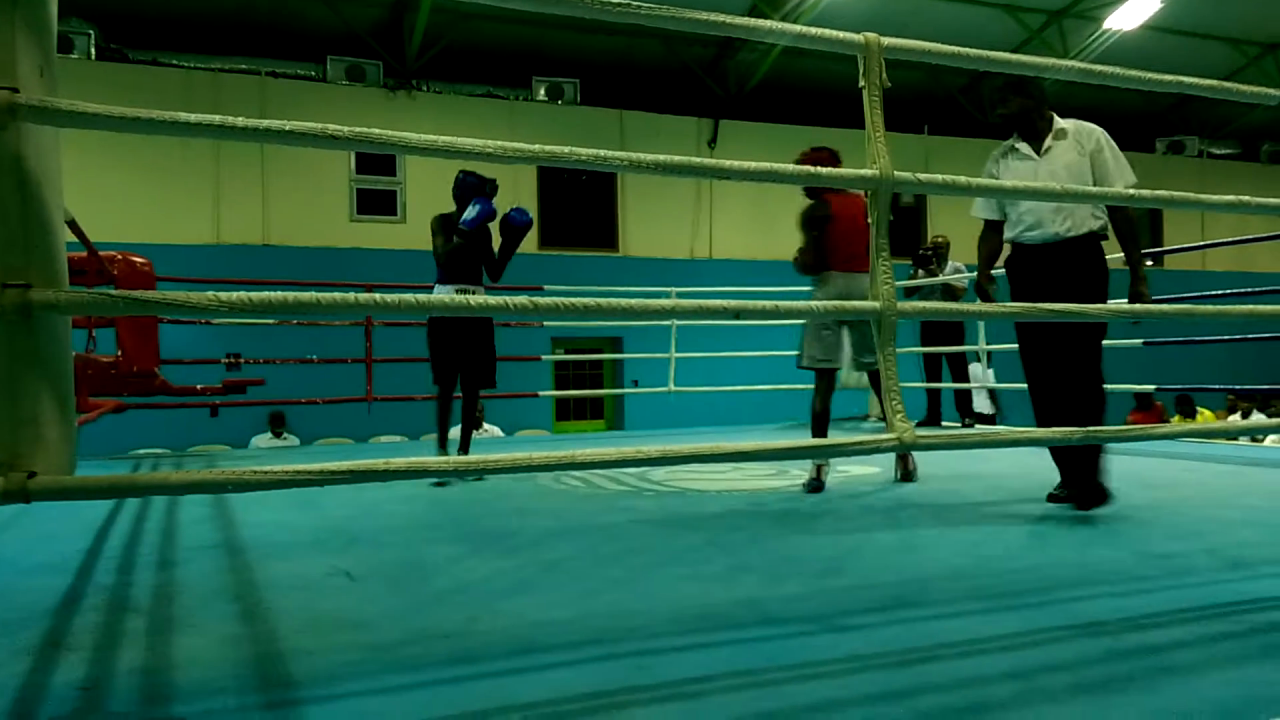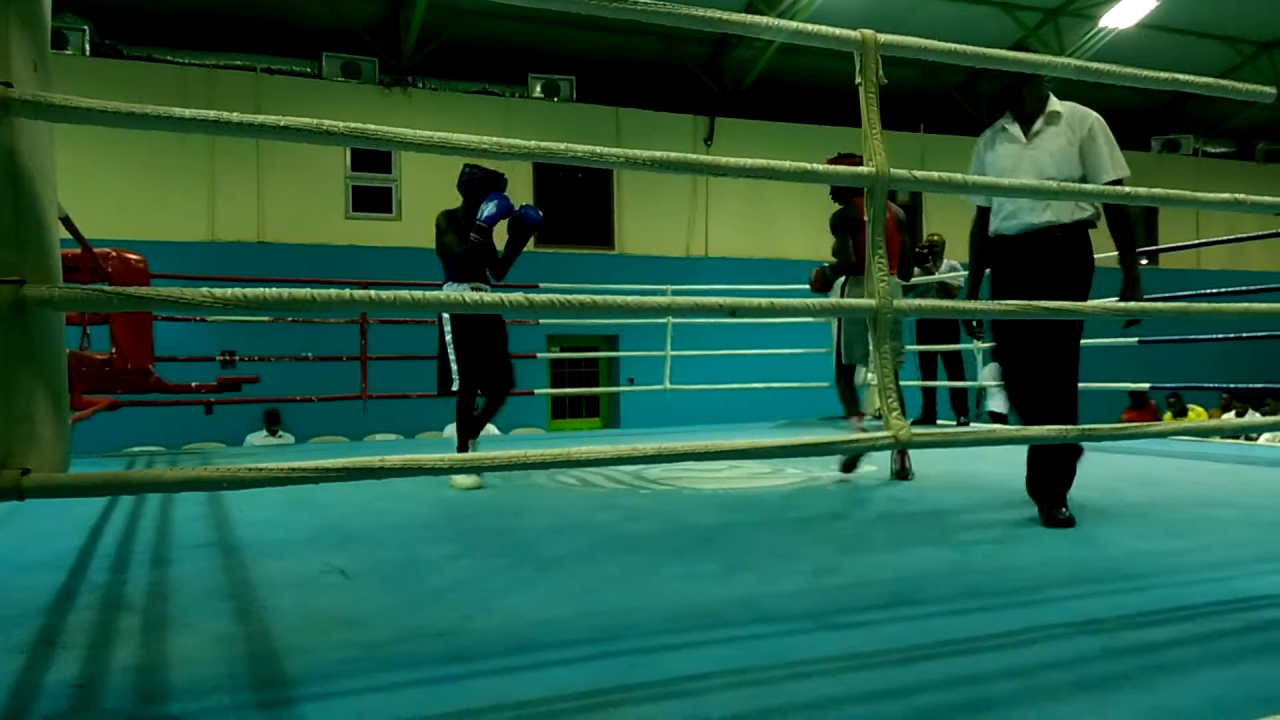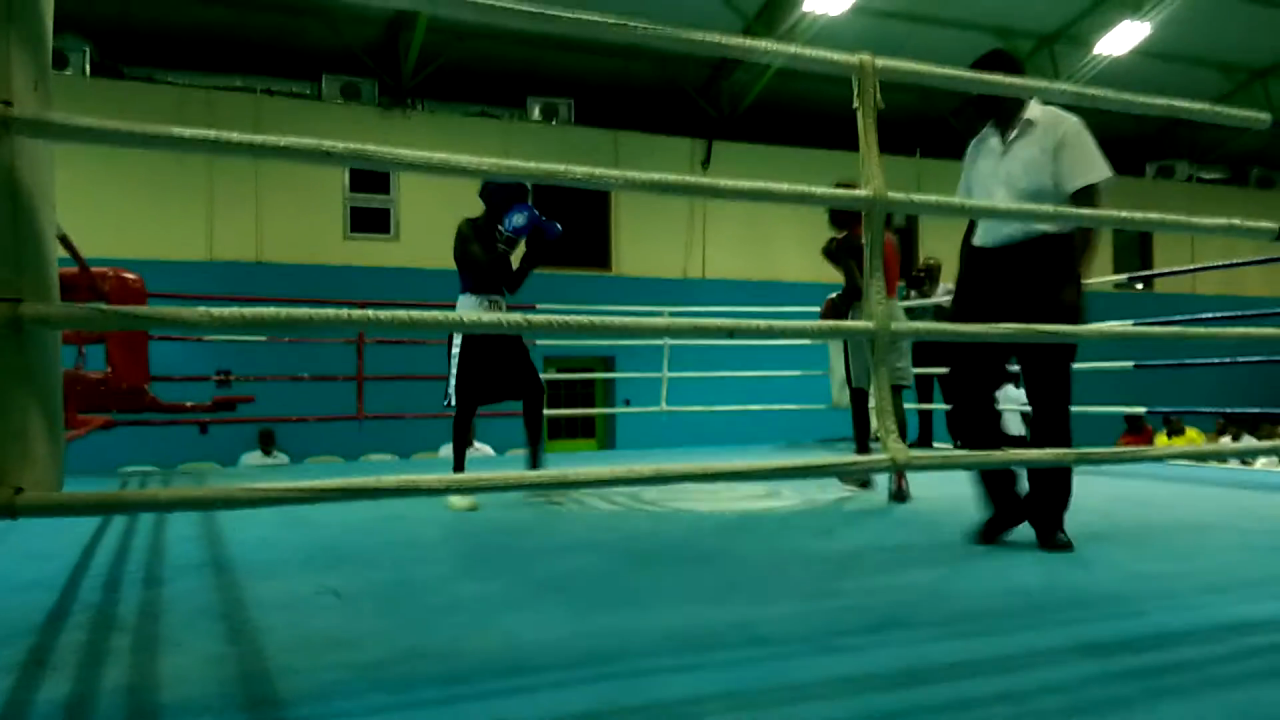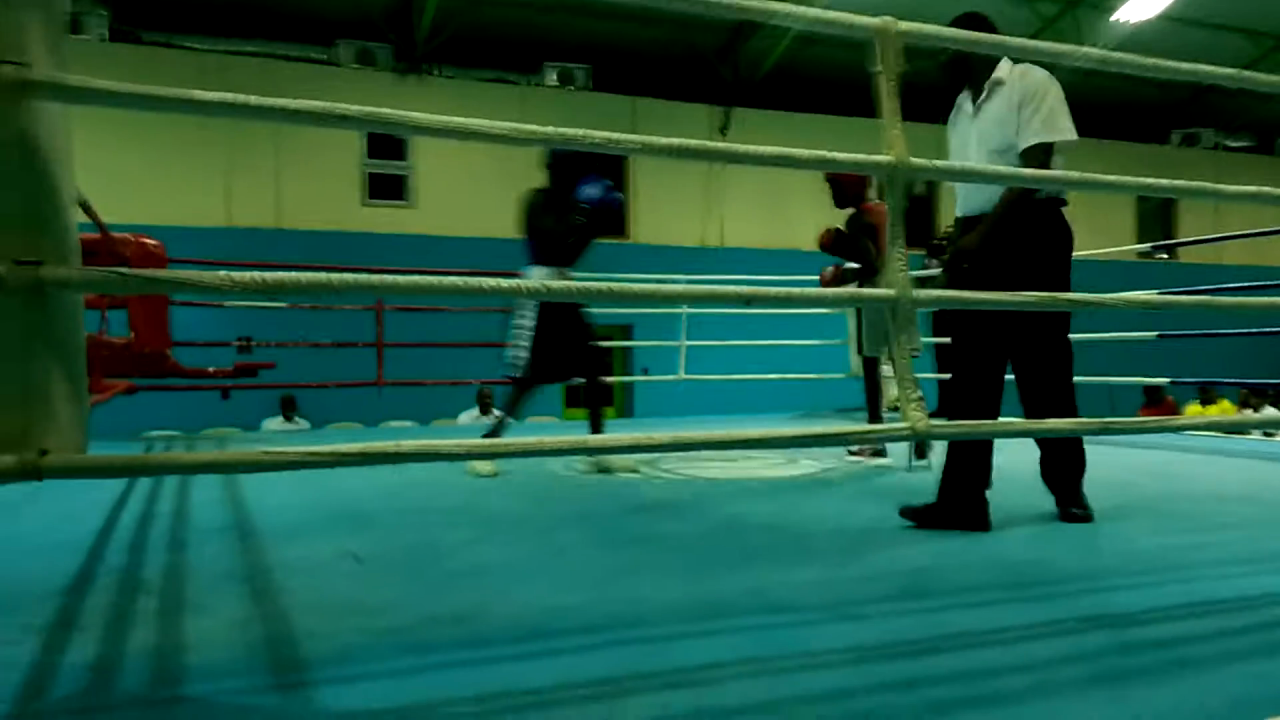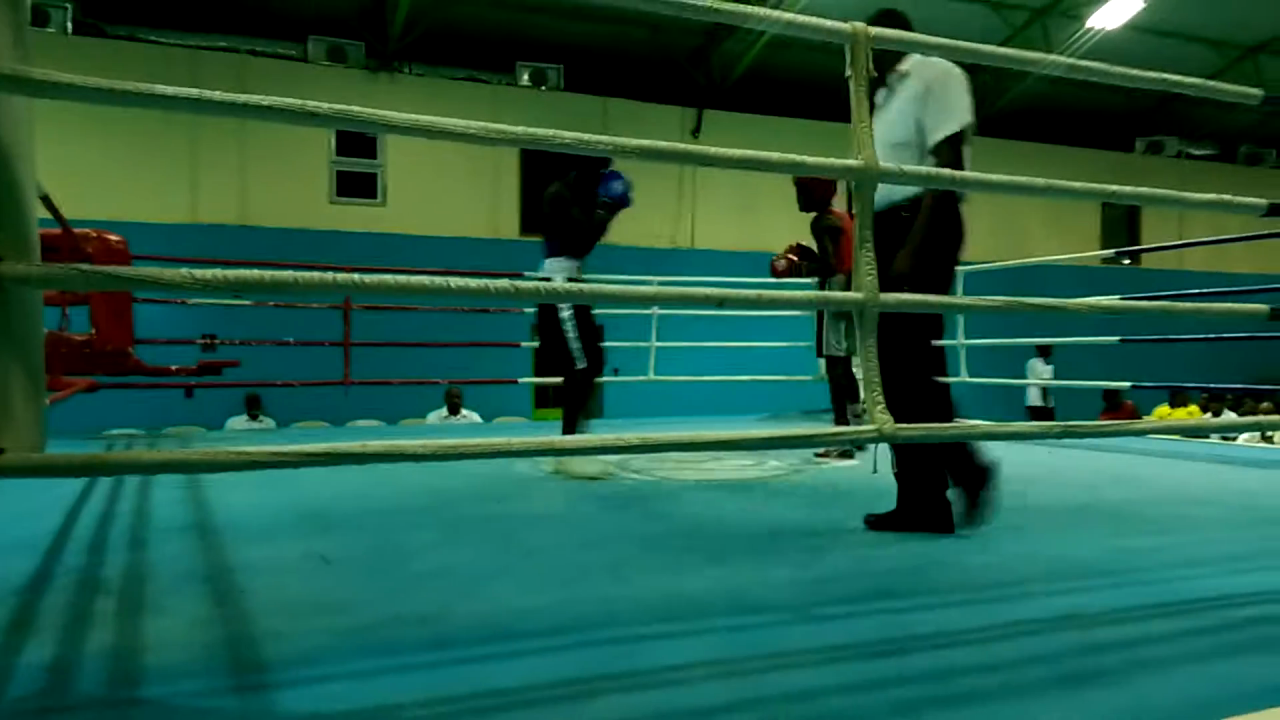
dt=0.3s
person 1, frame 1
left shoulder: (1088, 138)
right shoulder: (1000, 161)
left elbow: (1119, 207)
right elbow: (993, 228)
left wrist: (1137, 275)
right wrist: (983, 273)
left hip: (1080, 260)
right hip: (1028, 267)
left knee: (1080, 363)
right knee: (1044, 376)
left ankle: (1089, 471)
right ankle: (1072, 473)
person 1, frame 2
left shoulder: (1080, 123)
right shoulder: (990, 141)
left elbow: (1113, 198)
right elbow: (983, 216)
left wrist: (1130, 273)
right wrist: (972, 284)
left hip: (1062, 252)
right hip: (1007, 259)
left knee: (1053, 371)
right knee: (1016, 372)
left ankle: (1051, 487)
right ankle: (1061, 452)
person 1, frame 3
left shoulder: (1059, 127)
right shoulder: (979, 146)
left elbow: (1085, 206)
left wrist: (1073, 280)
right wrist: (960, 293)
left hip: (1043, 264)
right hip: (988, 270)
left knee: (1048, 393)
right knee: (965, 383)
left ankle: (1048, 515)
right ankle: (1004, 498)
person 1, frame 4
left shoulder: (1031, 84)
right shoulder: (961, 107)
left elbow: (1035, 169)
left wrist: (984, 233)
right wrist: (963, 242)
left hip: (1027, 232)
right hip: (975, 241)
left knee: (1043, 368)
right knee: (972, 369)
left ankle: (1068, 488)
right ankle: (961, 497)
person 1, frame 5
left shoulder: (935, 75)
right shoulder: (883, 98)
left elbow: (948, 167)
left wrist: (914, 247)
right wrist: (865, 256)
left hip: (920, 229)
right hip: (889, 231)
left knee: (905, 362)
right knee: (893, 363)
left ankle: (963, 468)
right ankle: (921, 499)
person 2, frame 1
left shoulder: (814, 211)
right shoulder: (868, 207)
left elbow: (809, 264)
left wrist: (801, 261)
left hip: (830, 290)
right hip: (863, 288)
left knee: (824, 380)
right knee: (877, 377)
left ankle: (819, 465)
right ankle: (902, 456)
person 2, frame 2
left shoulder: (844, 216)
right shoulder: (896, 213)
left elbow: (849, 261)
right elbow: (906, 270)
left wrist: (827, 273)
left hip: (860, 291)
right hip: (891, 290)
left knee: (845, 371)
right knee: (889, 374)
left ankle: (858, 426)
right ankle: (901, 454)
person 2, frame 3
left shoulder: (848, 242)
right shoulder: (889, 238)
left elbow: (856, 287)
left wrist: (835, 303)
left hip: (863, 316)
right hip: (893, 313)
left knee: (859, 395)
right knee: (893, 395)
right ankle: (898, 474)
person 2, frame 4
left shoulder: (857, 220)
right shoulder: (884, 212)
left elbow: (873, 267)
left wrist: (841, 276)
right wrist: (842, 249)
left hip: (876, 290)
left knee: (870, 363)
left ankle: (875, 439)
person 2, frame 5
left shoulder: (822, 222)
right shoulder: (844, 219)
left elbow: (829, 267)
left wrist: (795, 268)
right wrist: (809, 257)
left hip: (835, 291)
right hip: (853, 289)
left knee: (835, 365)
right knee: (844, 362)
right ankle: (857, 419)
person 3, frame 1
left shoulder: (483, 229)
right shoulder: (441, 222)
left elbow: (494, 274)
right elbow: (444, 260)
left wrist: (510, 242)
right wrist: (465, 231)
left knee: (473, 384)
right knee: (446, 381)
left ankle: (464, 454)
right ankle: (442, 450)
person 3, frame 2
left shoulder: (485, 223)
right shoulder: (448, 219)
left elbow: (499, 273)
right elbow: (459, 257)
left wrist: (517, 242)
right wrist: (481, 228)
left knee: (501, 385)
right knee: (466, 386)
left ankle: (469, 440)
person 3, frame 3
left shoulder: (500, 234)
right shoulder: (469, 228)
left elbow: (512, 285)
right elbow: (484, 270)
left wrist: (533, 253)
right wrist: (510, 239)
left hip: (500, 317)
right hip: (472, 319)
left knee: (534, 389)
right knee: (468, 402)
left ankle: (536, 471)
person 3, frame 4
left shoulder: (562, 204)
right shoulder: (537, 201)
right elbow: (556, 241)
left wrist: (595, 222)
right wrist: (582, 212)
left knee: (595, 369)
right knee: (529, 377)
right ankle: (490, 440)
person 3, frame 5
left shoulder: (577, 196)
right shoulder: (559, 193)
right elbow: (586, 235)
left wrist: (606, 210)
right wrist: (605, 205)
left hip: (571, 283)
right hip: (559, 282)
left knee: (584, 370)
right knee: (585, 368)
person 4, frame 1
left shoulder: (957, 268)
right shoulder: (921, 270)
left elbow: (959, 292)
right elbow: (907, 293)
left wrist: (938, 275)
right wrist: (916, 269)
left hip: (950, 323)
right hip: (928, 324)
left knee: (958, 371)
right knee: (931, 372)
left ankle: (966, 415)
right ankle: (933, 414)
person 4, frame 2
left shoulder: (952, 266)
right shoulder: (917, 268)
left elbow: (955, 291)
right elbow: (904, 290)
left wrist: (933, 273)
right wrist: (912, 267)
left hip: (946, 322)
right hip: (924, 323)
left knee: (954, 370)
right knee: (927, 371)
left ankle: (962, 413)
right ankle: (928, 413)
person 4, frame 3
left shoulder: (948, 290)
right shoulder: (913, 292)
left elbow: (949, 314)
left wrist: (929, 296)
right wrist: (909, 291)
left hip: (941, 345)
right hip: (920, 346)
right knee: (923, 393)
right ankle: (924, 436)
person 4, frame 4
right shoulder: (934, 260)
right elbow: (923, 283)
right wrist: (930, 259)
right hip: (940, 313)
right knee: (942, 361)
right ankle: (943, 405)
person 4, frame 5
left shoulder: (937, 263)
right shoulder: (908, 263)
left elbow: (941, 288)
right elbow: (896, 287)
left wrist: (918, 270)
left hip: (930, 316)
right hip: (909, 318)
left knee: (935, 362)
right knee: (911, 363)
left ankle: (943, 409)
right ankle: (913, 408)
